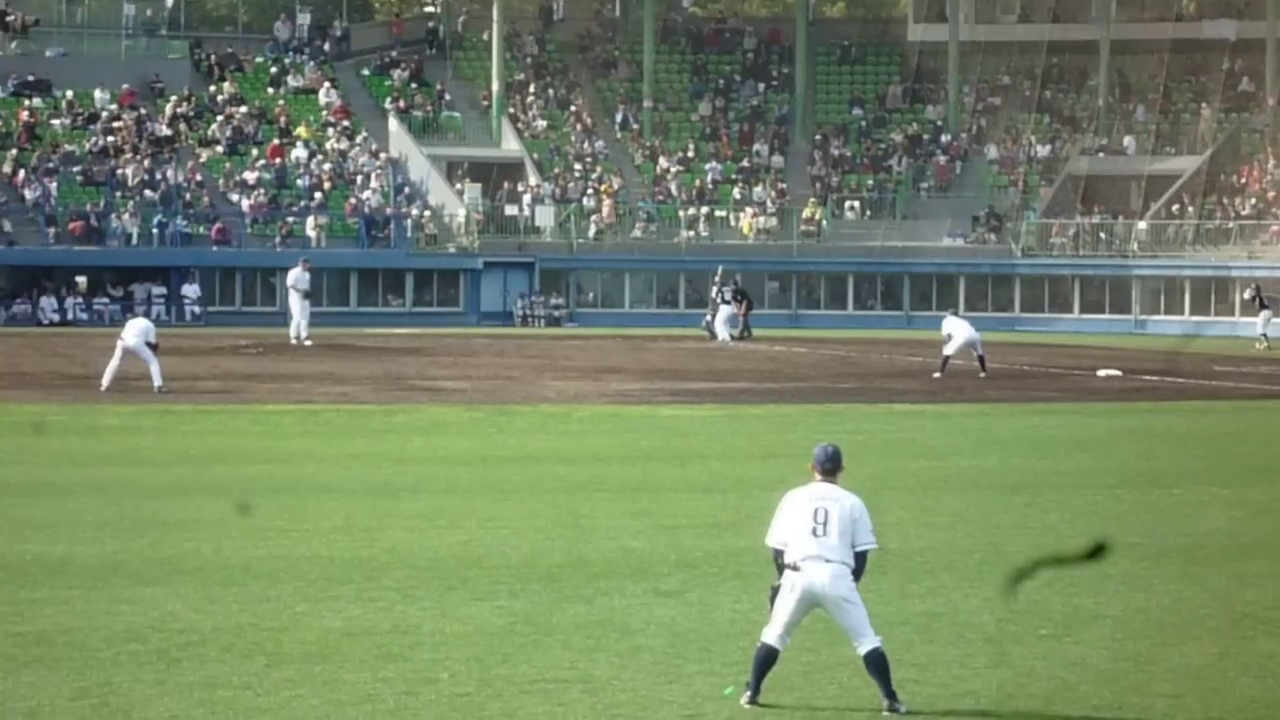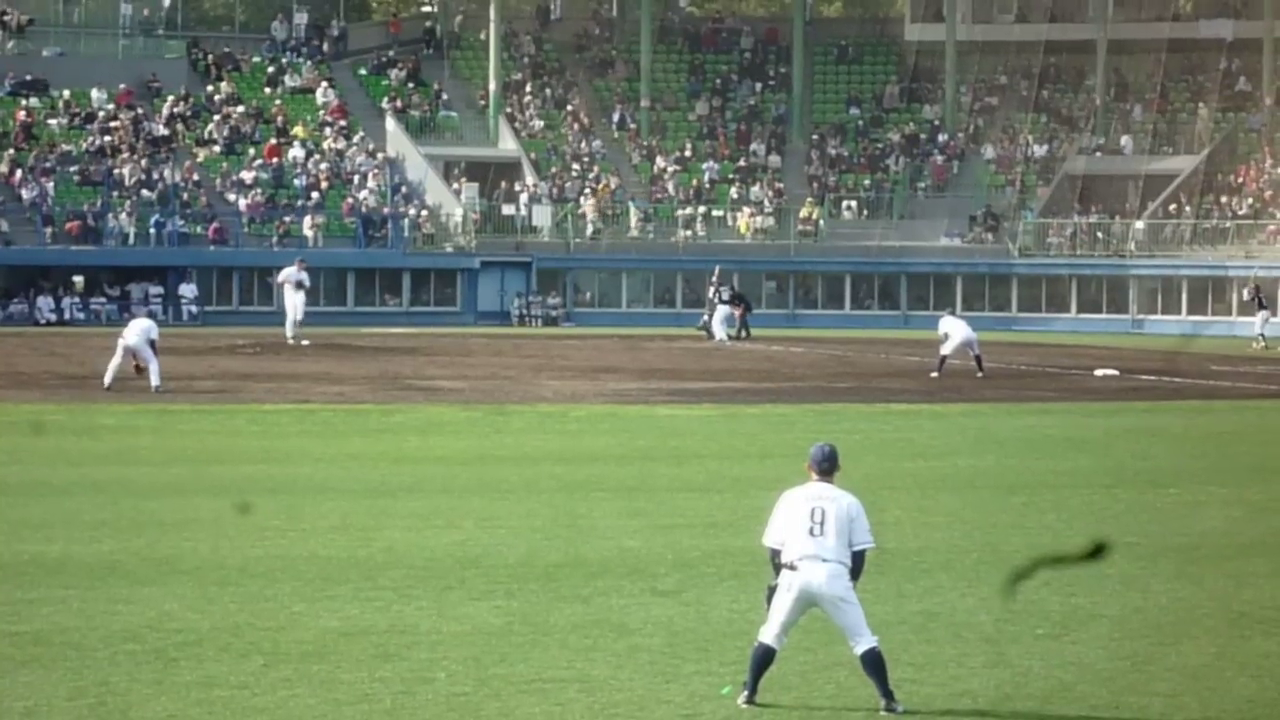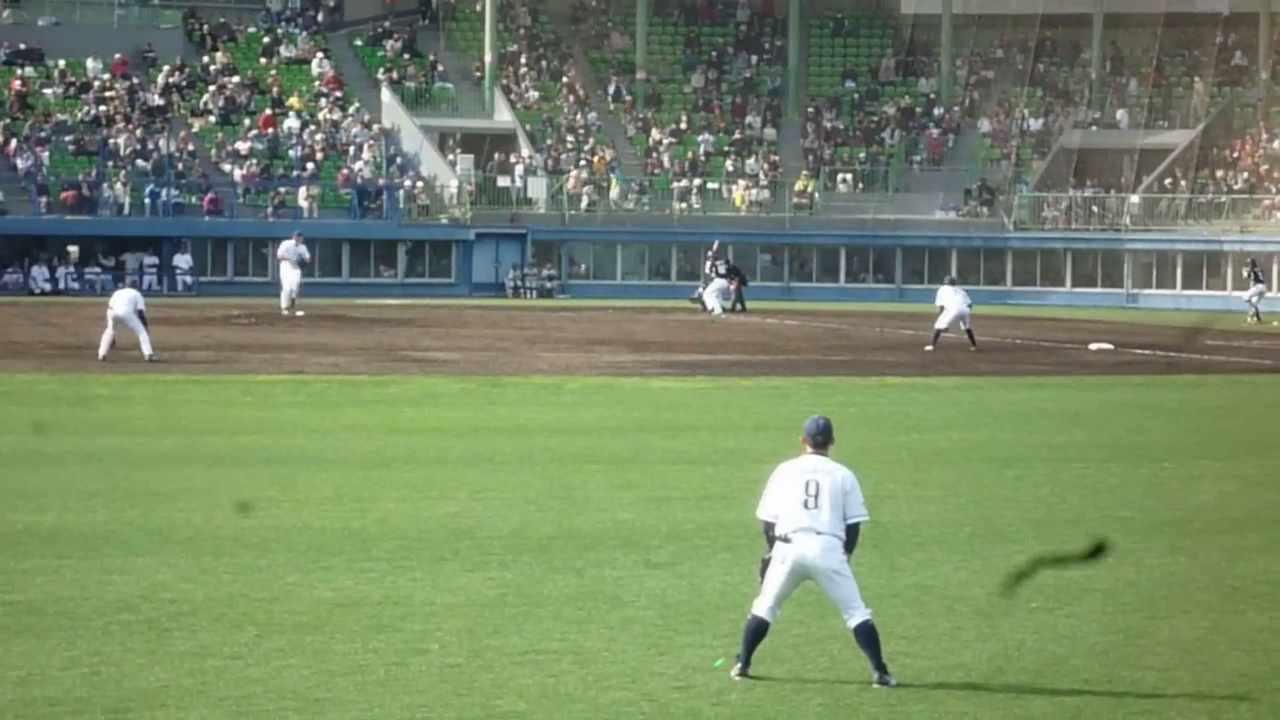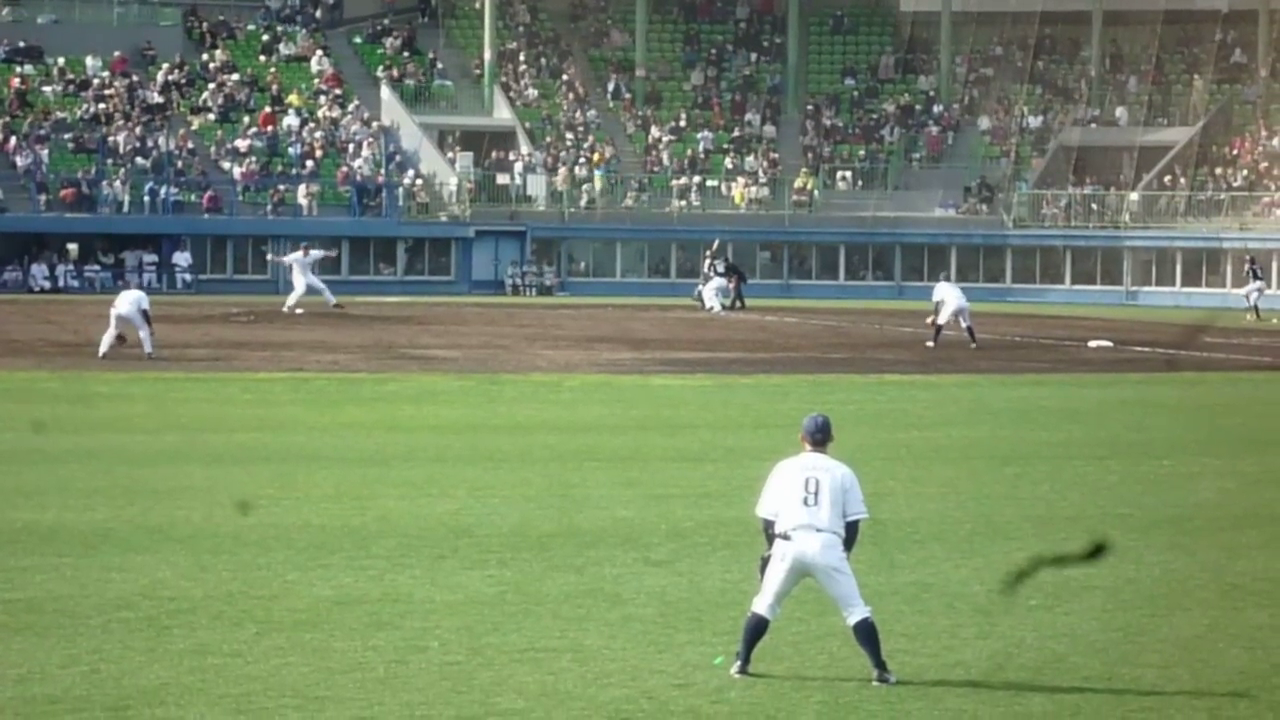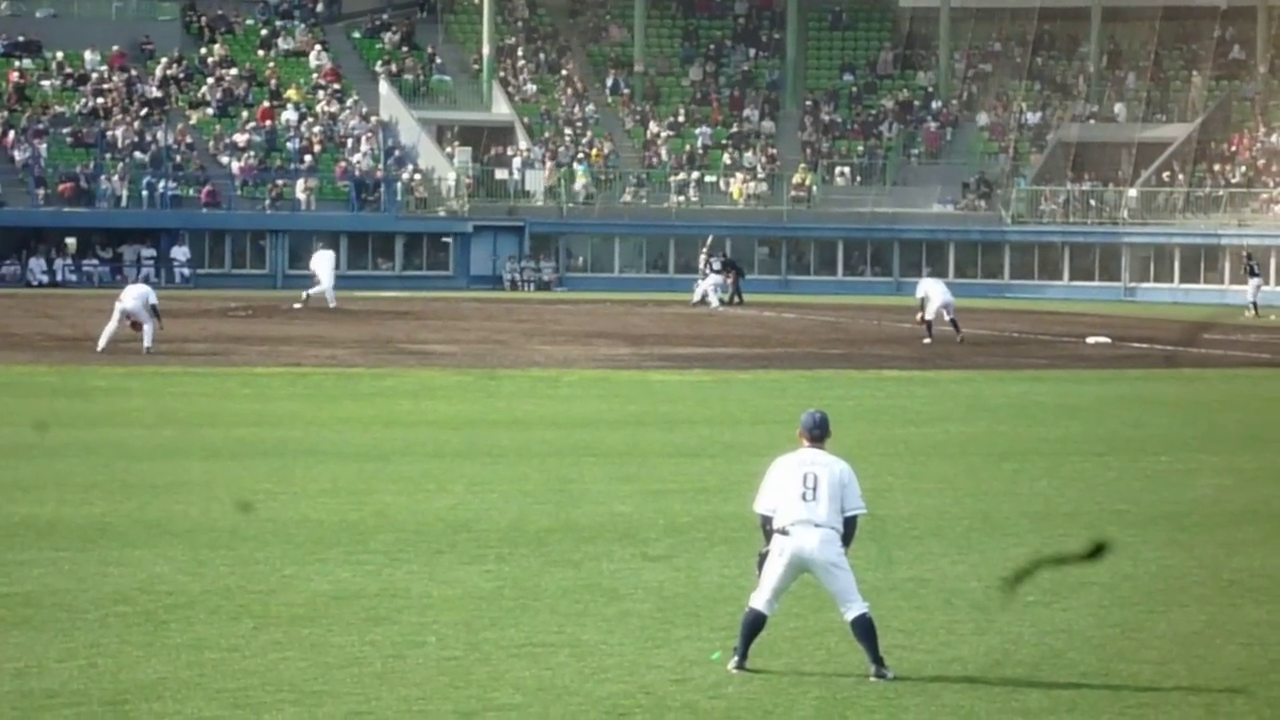
dt=0.4s
person 1, frame 1
left shoulder: (793, 497)
right shoulder: (852, 502)
left elbow: (777, 547)
right elbow: (861, 552)
left wrist: (783, 579)
right wrist: (852, 582)
left hip: (799, 576)
right hip: (837, 577)
left knee: (774, 635)
right knee: (866, 640)
left ankle: (751, 693)
right ankle: (890, 700)
person 1, frame 2
left shoulder: (790, 497)
right shoulder: (849, 502)
left elbow: (774, 547)
right elbow: (859, 551)
left wrist: (780, 578)
right wrist: (851, 582)
left hip: (795, 575)
right hip: (834, 577)
left knee: (771, 635)
right knee: (863, 640)
left ankle: (748, 693)
right ankle: (887, 699)
person 1, frame 3
left shoulder: (785, 470)
right shoulder: (843, 474)
left elbow: (768, 520)
right elbow: (853, 524)
left wrist: (773, 551)
right wrist: (845, 554)
left hip: (789, 548)
right hip: (828, 550)
left knee: (764, 607)
right knee: (856, 612)
left ankle: (742, 665)
right ankle: (880, 672)
person 1, frame 4
left shoulder: (784, 468)
right shoulder: (842, 472)
left elbow: (767, 518)
right elbow: (853, 522)
left wrist: (772, 549)
right wrist: (844, 552)
left hip: (789, 545)
right hip: (827, 547)
left knee: (765, 605)
right knee: (856, 610)
left ankle: (742, 663)
right ankle: (879, 669)
person 1, frame 5
left shoulder: (782, 463)
right shoulder: (840, 467)
left elbow: (765, 514)
right elbow: (851, 517)
left wrist: (770, 545)
right wrist: (842, 547)
left hip: (787, 541)
right hip: (825, 542)
left knee: (762, 600)
right knee: (853, 605)
left ankle: (739, 658)
right ankle: (877, 665)
